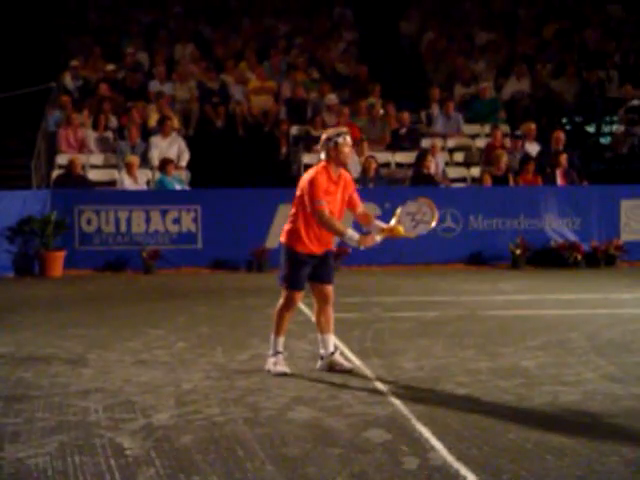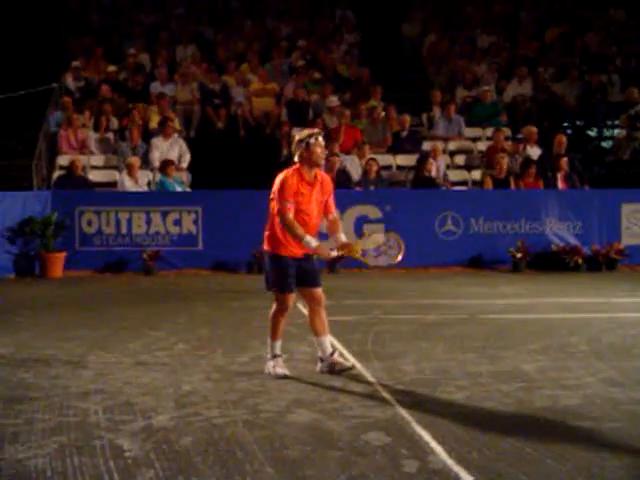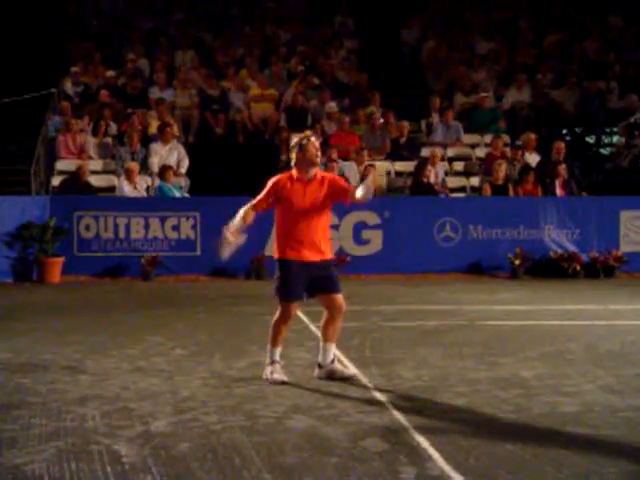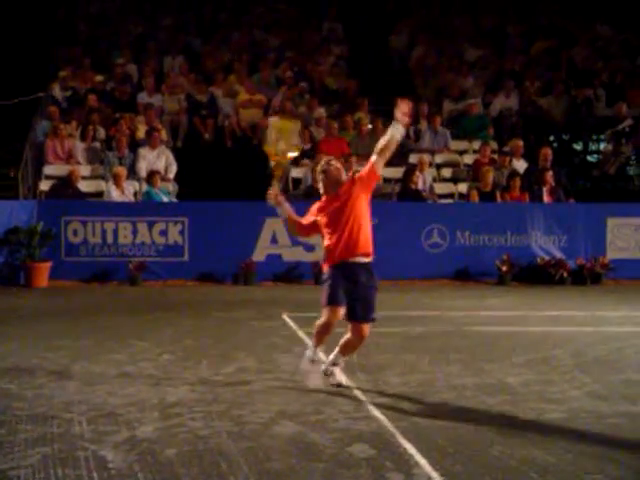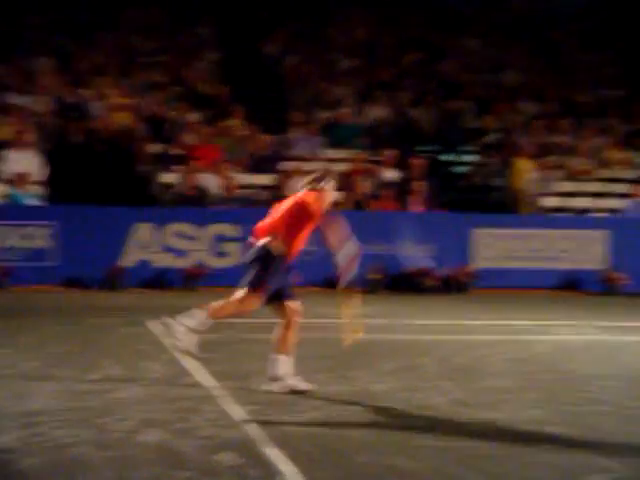
dt=0.5s
person 1, frame 1
left shoulder: (345, 179)
right shoulder: (315, 178)
left elbow: (359, 211)
right elbow: (323, 218)
right wrist: (355, 238)
left hip: (322, 248)
right hip: (298, 246)
left knee: (325, 298)
right knee: (291, 300)
left ankle: (328, 354)
right ankle: (275, 355)
person 1, frame 2
left shoulder: (325, 181)
right shoulder: (287, 179)
left elbow: (331, 217)
right elbow: (285, 220)
left wrist: (341, 241)
right wrist: (314, 245)
left hip: (307, 252)
right hip: (282, 251)
left knee: (317, 301)
right knee: (284, 304)
left ankle: (327, 357)
right ankle: (274, 358)
person 1, frame 3
left shoulder: (330, 181)
right shoulder: (281, 183)
left elbow: (355, 195)
right elbow: (253, 207)
left wrist: (367, 188)
right wrist: (236, 227)
left hip: (321, 257)
right hip: (291, 258)
left knee: (337, 307)
right knee: (287, 311)
left ankle: (326, 363)
right ankle: (272, 364)
person 1, frame 4
left shoulder: (359, 187)
right shoulder: (319, 208)
left elbow: (381, 154)
right elbow: (300, 230)
left wrist: (399, 124)
right wrist: (282, 205)
left hip: (364, 268)
right hip: (337, 268)
left knee: (361, 332)
right knee: (331, 318)
left ankle: (332, 365)
right ankle: (312, 359)
person 1, frame 5
left shoulder: (296, 203)
right shoulder: (311, 197)
right elbow: (318, 212)
left hip: (276, 258)
right hip: (272, 254)
left knee: (293, 314)
right knee: (247, 302)
left ankle: (280, 375)
right ankle: (188, 325)
